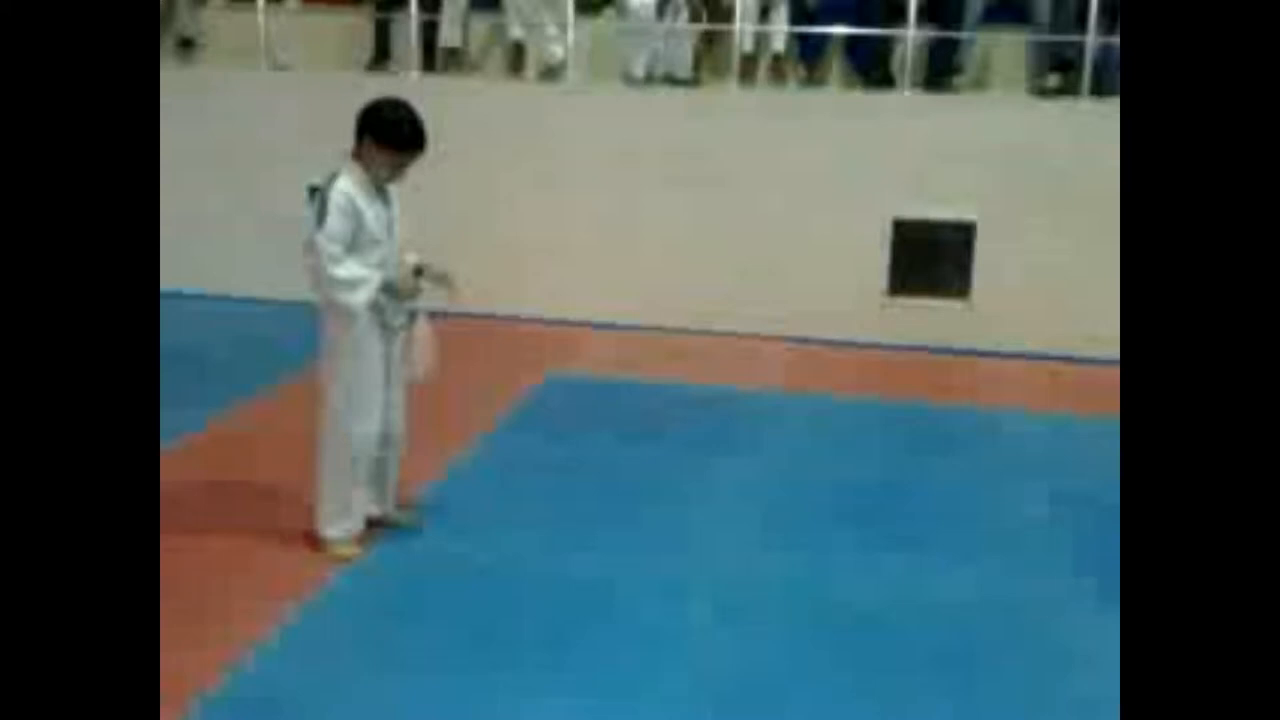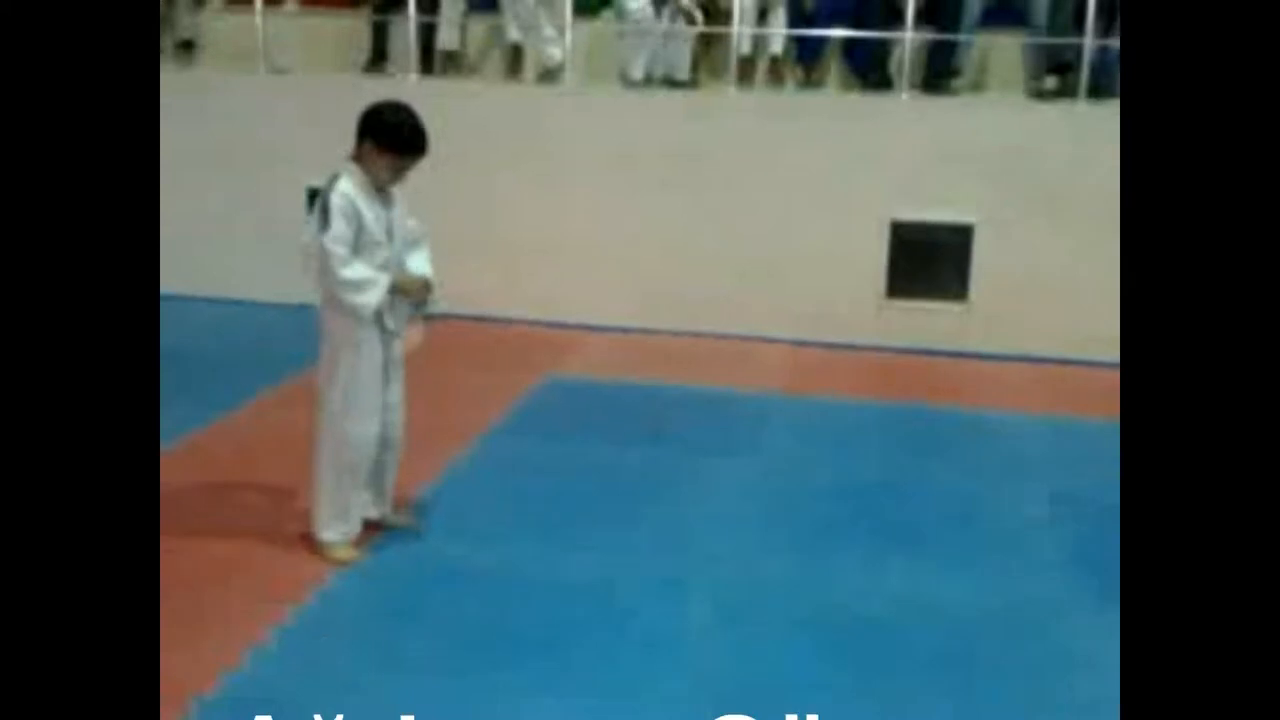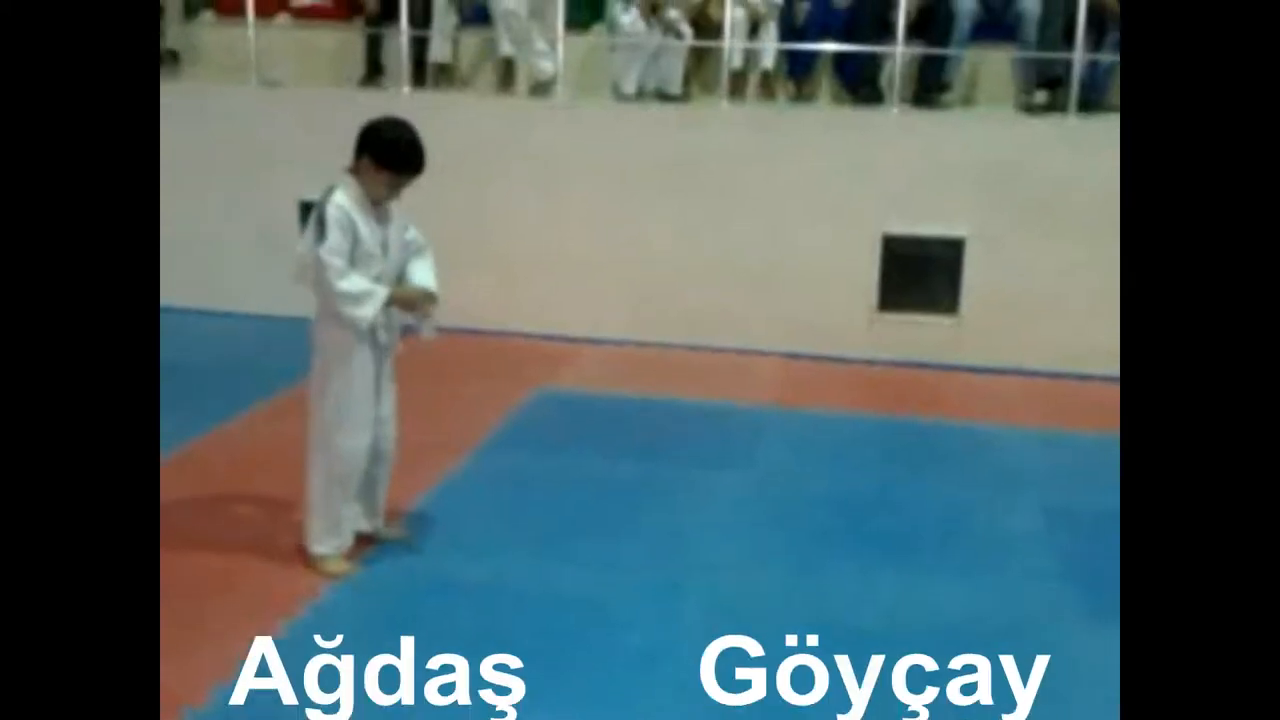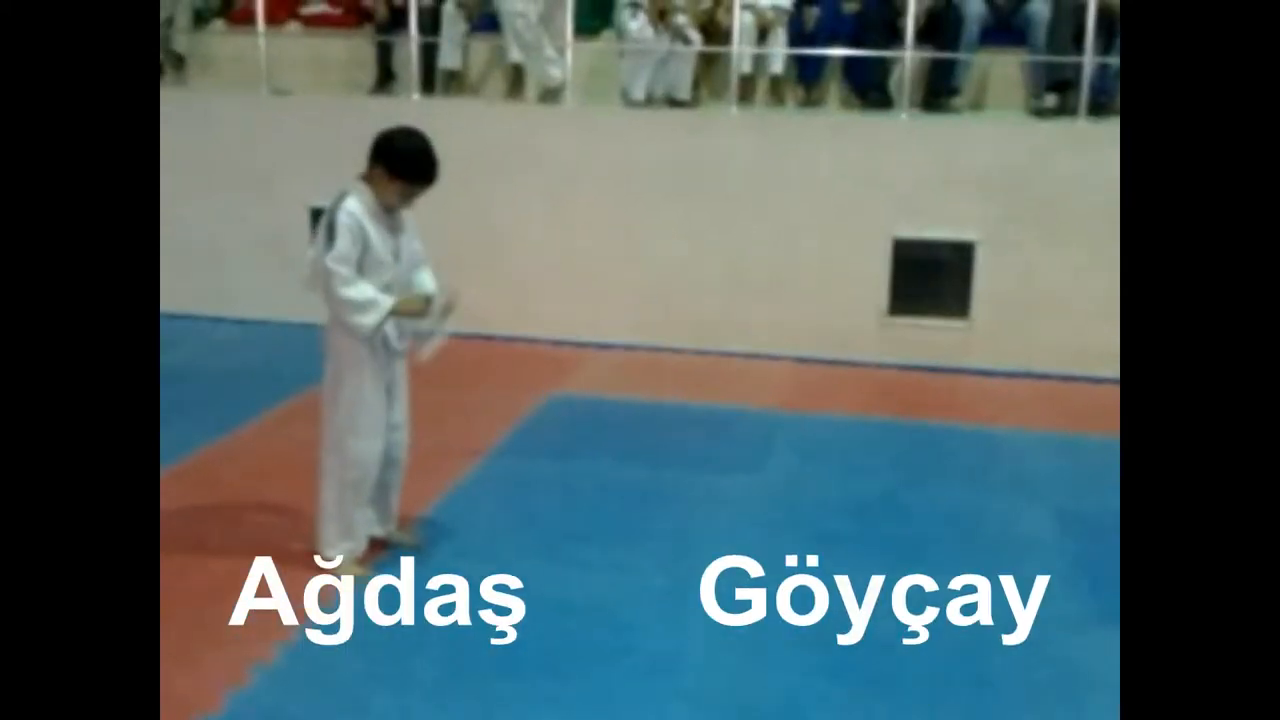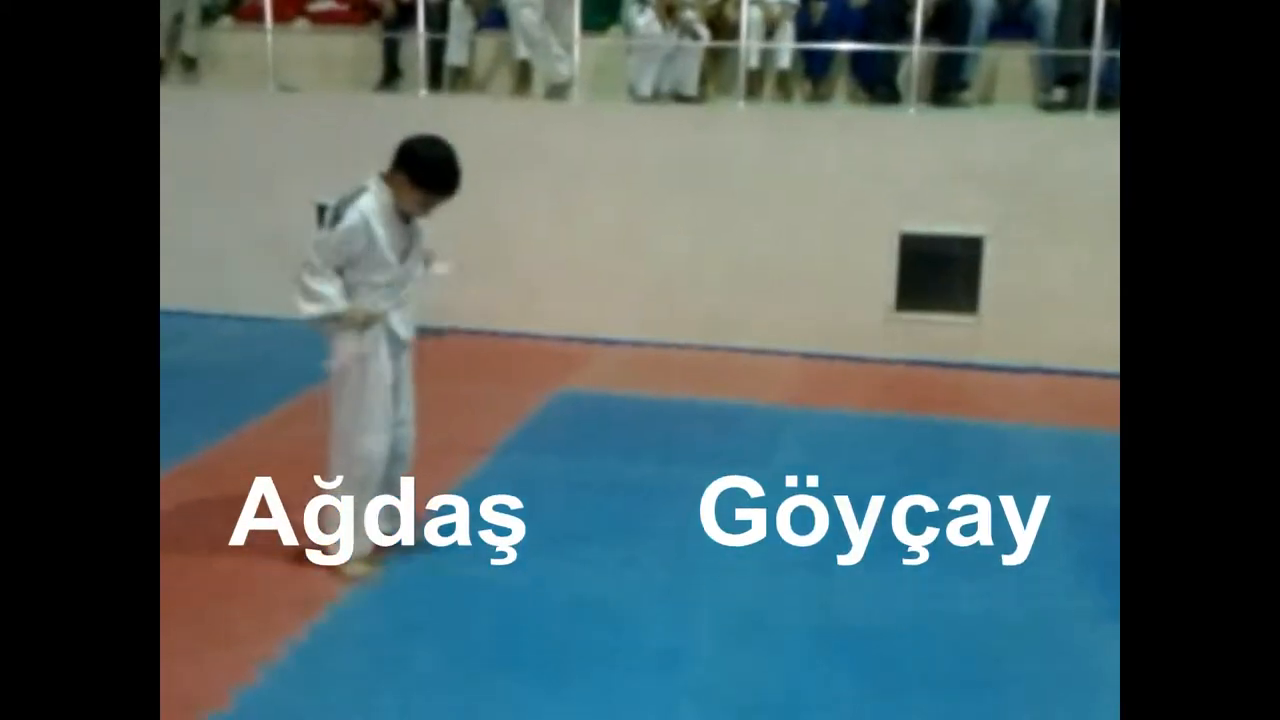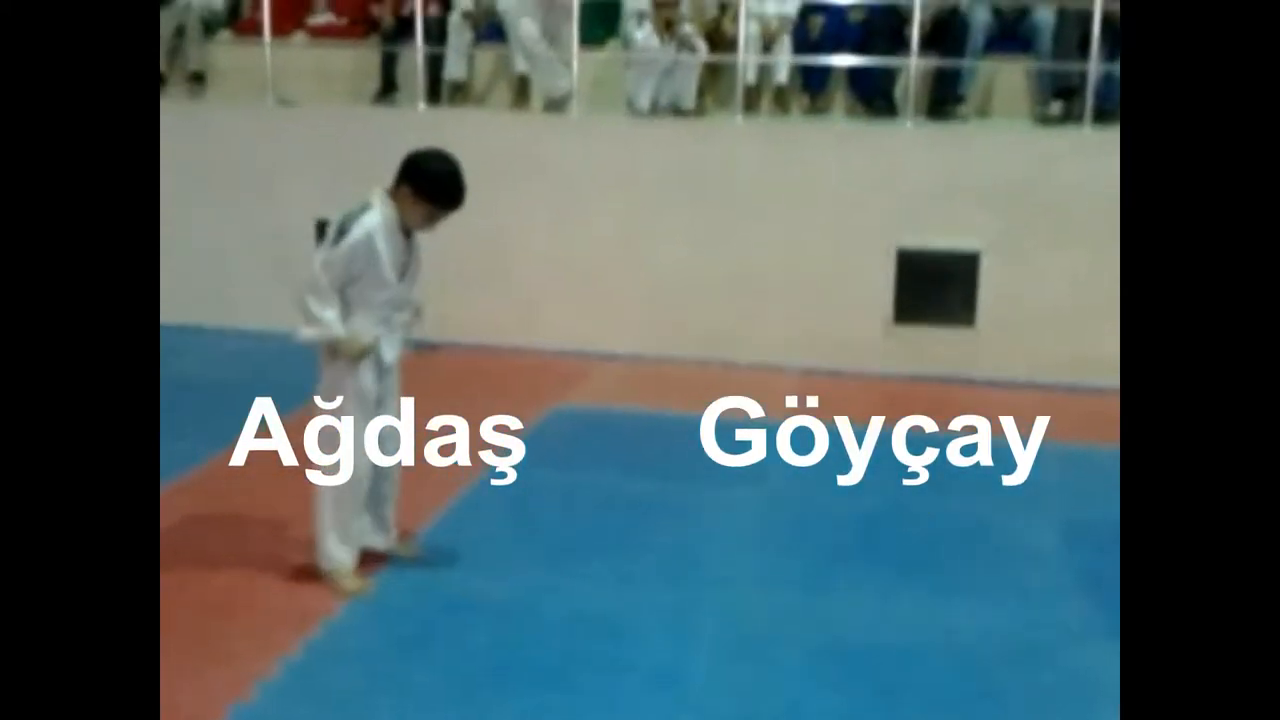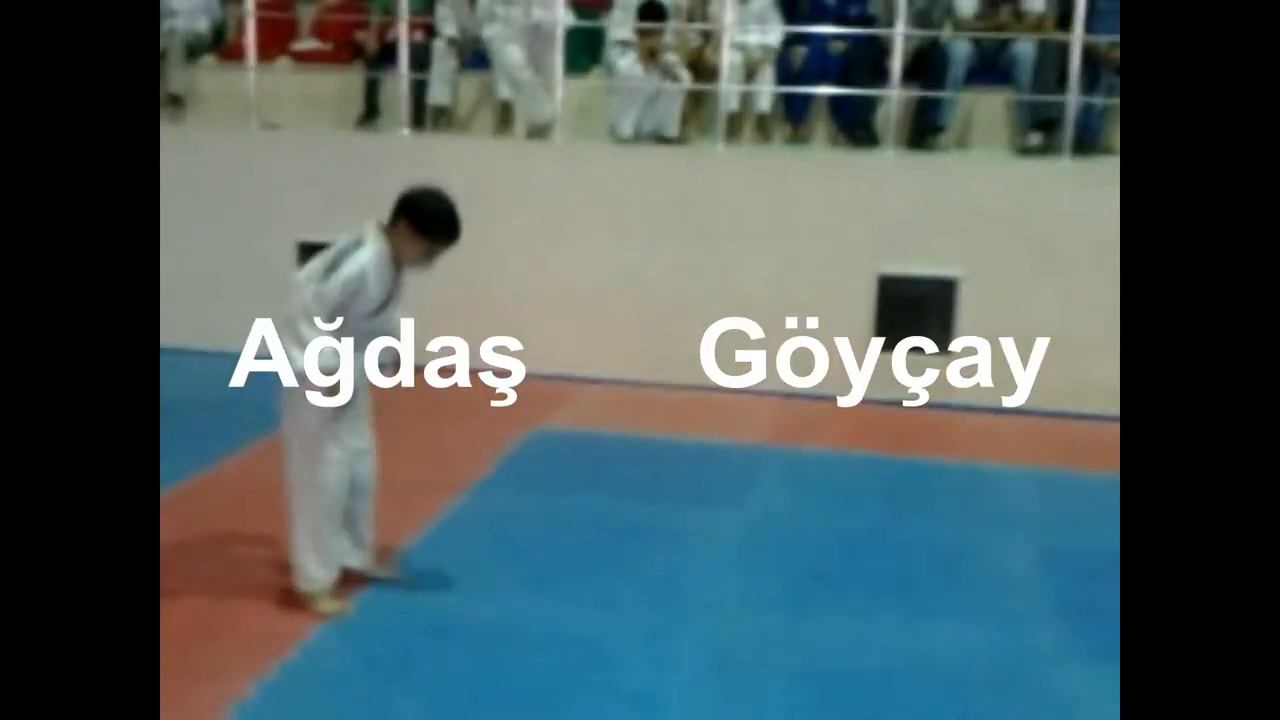
dt=0.2s
person 1, frame 1
left shoulder: (383, 193)
right shoulder: (338, 195)
right elbow: (327, 267)
left wrist: (417, 271)
right wrist: (387, 284)
left hip: (387, 324)
right hip: (354, 327)
left knee: (389, 421)
right knee: (352, 425)
left ankle: (376, 503)
right ankle: (337, 526)
person 1, frame 2
left shoulder: (388, 196)
right shoulder: (339, 198)
left elbow: (413, 242)
right elbow: (334, 270)
left wrist: (419, 278)
right wrist: (393, 285)
left hip: (387, 327)
right hip: (352, 329)
left knee: (388, 423)
right knee: (350, 428)
left ankle: (373, 505)
right ankle: (334, 529)
person 1, frame 3
left shoulder: (387, 210)
right shoulder: (335, 210)
left elbow: (415, 250)
right elbow: (332, 281)
left wrist: (421, 289)
right wrist: (391, 296)
left hip: (380, 340)
right hip: (345, 341)
left knee: (380, 436)
right knee: (343, 441)
left ankle: (366, 518)
right ankle: (327, 542)
person 1, frame 4
left shoulder: (395, 216)
right shoulder: (346, 216)
left elbow: (411, 265)
right elbow: (337, 287)
left wrist: (429, 294)
right wrist: (395, 306)
left hip: (392, 345)
right hip: (357, 347)
left knee: (393, 441)
right knee: (356, 446)
left ankle: (378, 523)
right ankle: (340, 547)
person 1, frame 5
left shoulder: (403, 213)
right shoulder: (357, 213)
right elbow: (316, 270)
left wrist: (419, 260)
right wrist: (344, 312)
left hip: (395, 338)
right hip: (361, 344)
left knee: (399, 437)
right knee: (363, 444)
left ankle: (384, 522)
right ankle: (347, 543)
person 1, frame 6
left shoulder: (402, 229)
right shoulder: (361, 229)
right elbow: (319, 288)
left wrist: (405, 310)
right wrist: (338, 341)
left hip: (384, 355)
right hip: (352, 359)
left knee: (386, 451)
right knee: (348, 457)
left ankle: (378, 534)
right ankle: (337, 558)
person 1, frame 7
left shoulder: (390, 261)
right shoulder: (355, 264)
right elbow: (305, 318)
right wrist: (324, 372)
left hip: (351, 377)
right hip: (321, 380)
left knee: (359, 468)
right knee: (323, 474)
left ankle: (354, 555)
right ankle: (314, 580)
